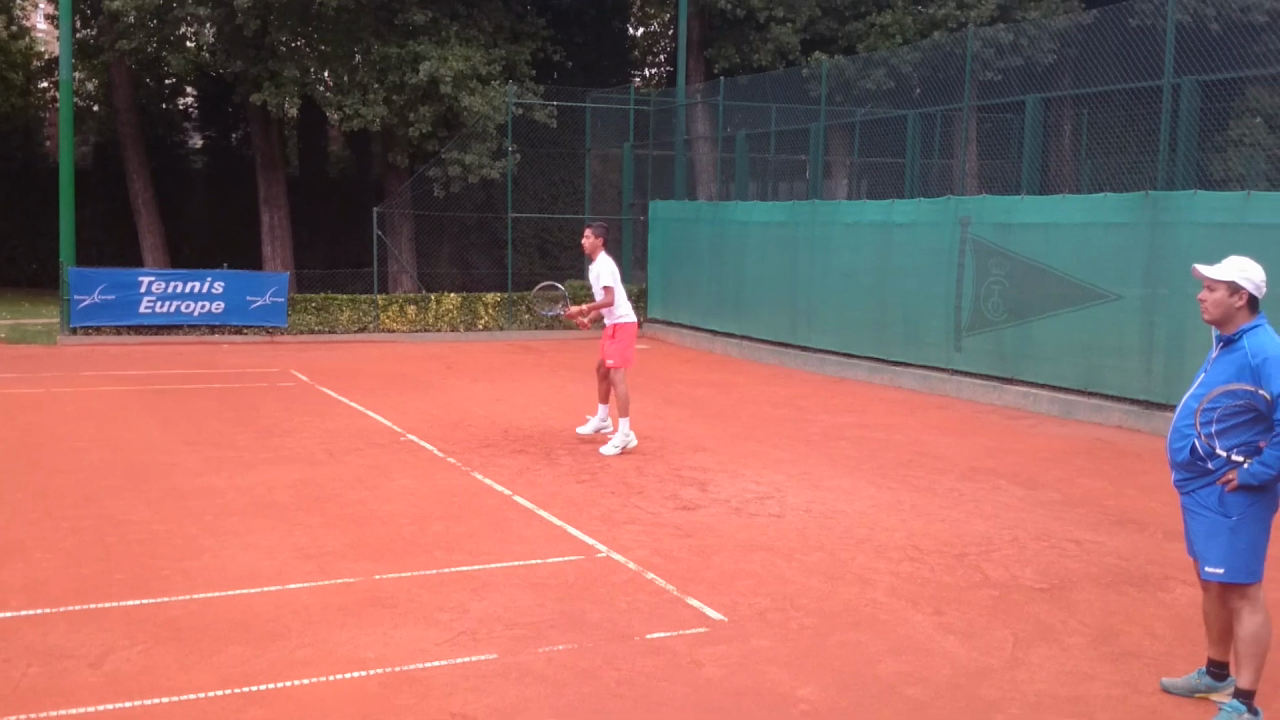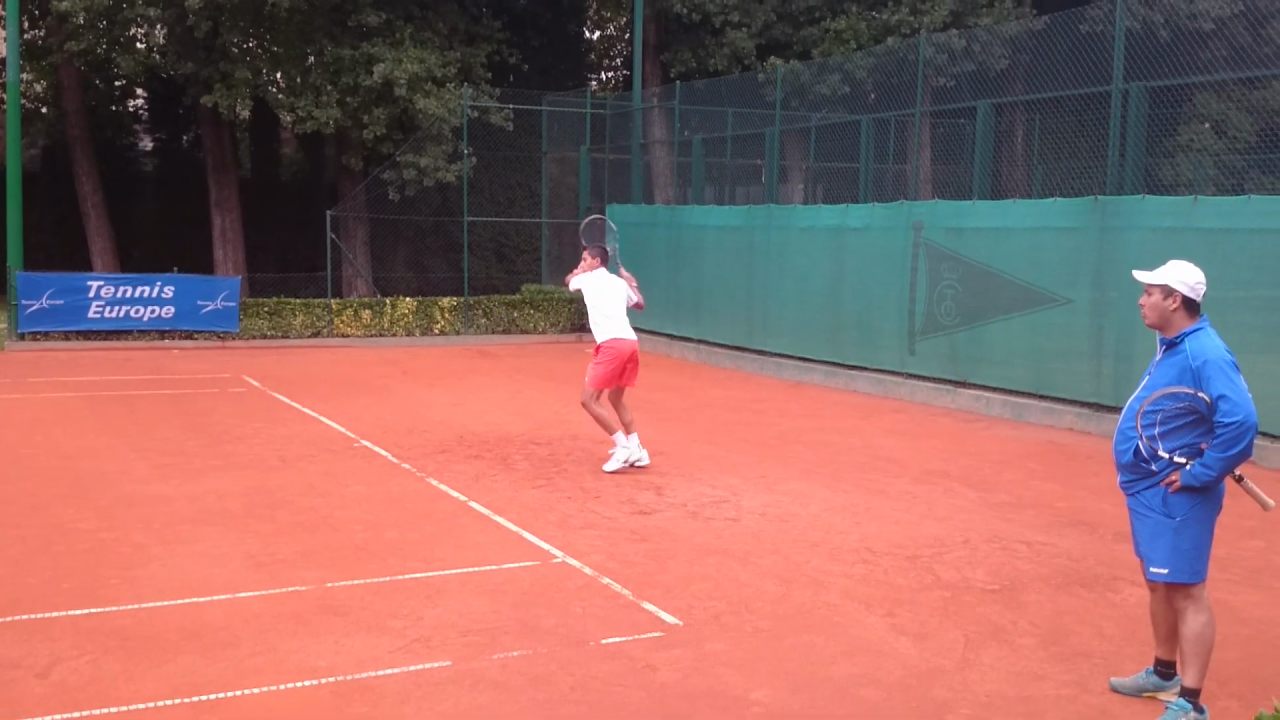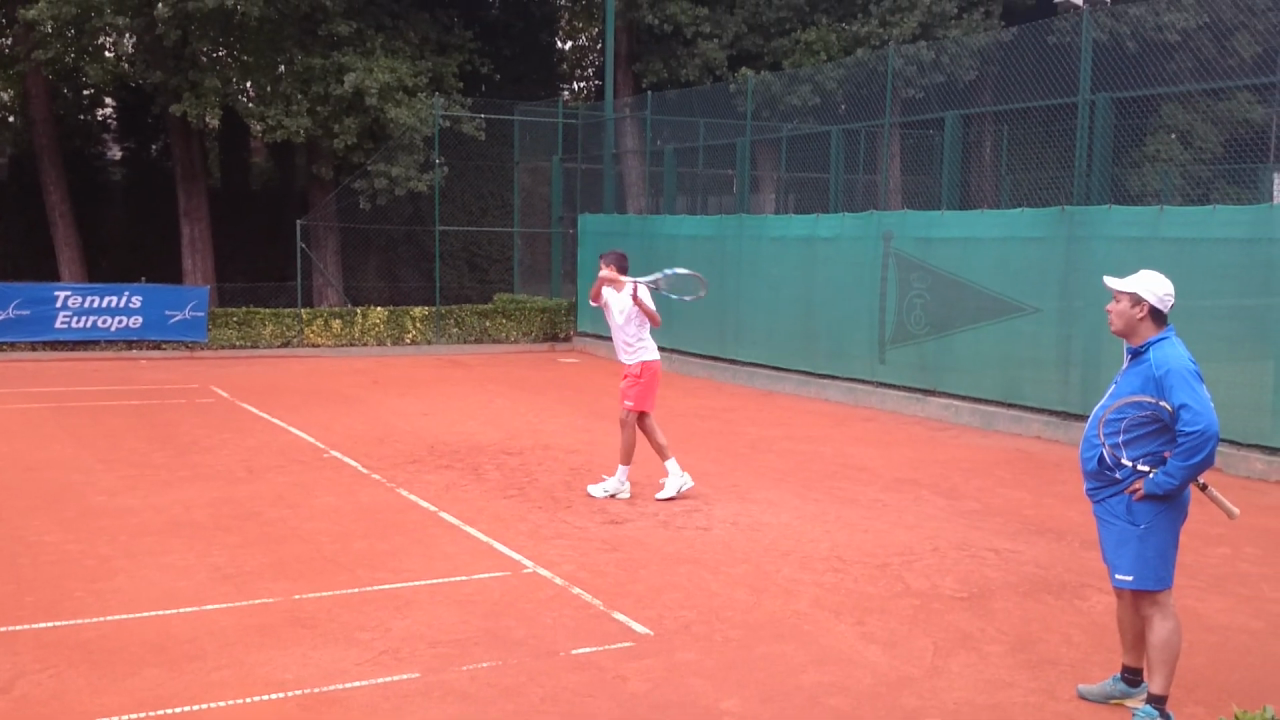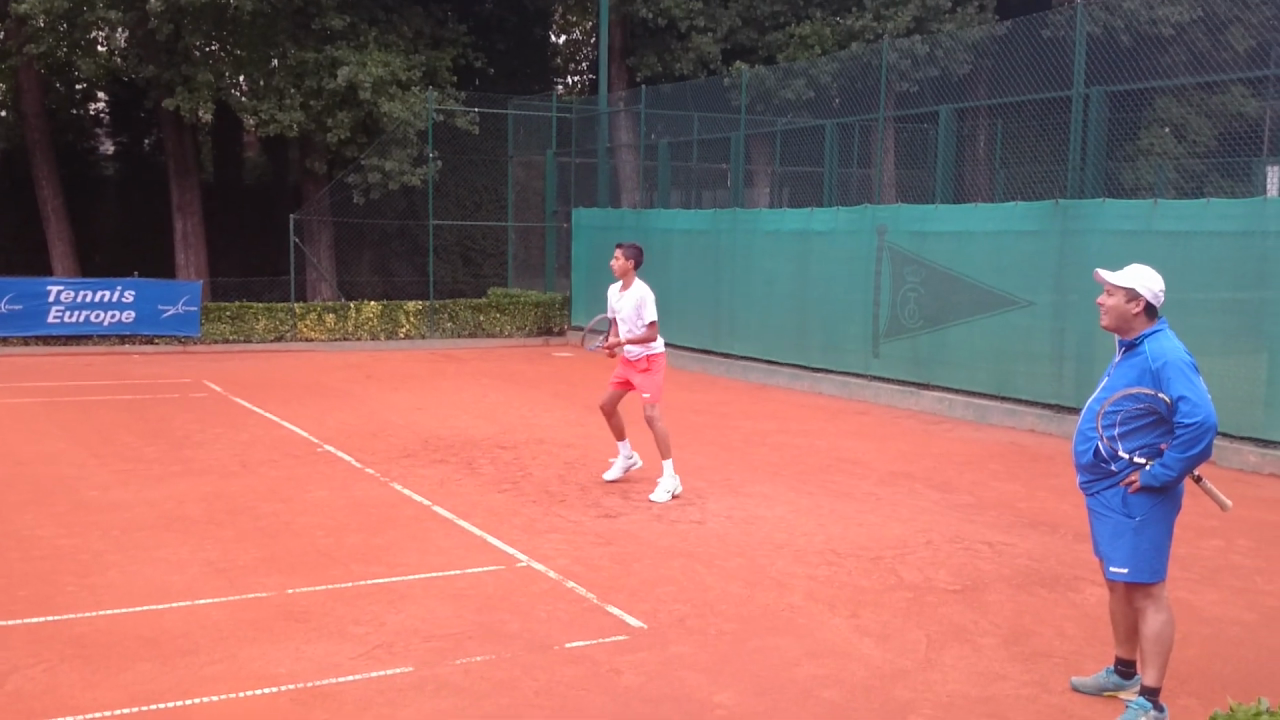
dt=0.7s
person 1, frame 1
right shoulder: (1225, 345)
left hip: (1229, 497)
right hip: (1202, 489)
left knee: (1240, 593)
right knee: (1212, 586)
right ankle: (1216, 674)
person 1, frame 2
left shoulder: (1204, 354)
right shoulder: (1171, 348)
left elbow: (1240, 422)
left wrist: (1198, 474)
left hip: (1175, 497)
right hip: (1149, 490)
left knee: (1185, 593)
right knee: (1160, 586)
right ankle: (1164, 674)
person 1, frame 3
left shoulder: (1168, 362)
right shoulder: (1139, 357)
left elbow: (1202, 430)
left wrist: (1162, 483)
left hip: (1141, 505)
right hip: (1115, 497)
left knee: (1152, 600)
right knee: (1127, 594)
right ankle: (1131, 681)
person 1, frame 4
left shoulder: (1164, 355)
right shoulder: (1129, 350)
left elbow: (1200, 422)
left wrist: (1158, 475)
left hip: (1134, 497)
right hip: (1108, 490)
left knee: (1145, 593)
right knee: (1119, 586)
right ankle: (1124, 673)
person 2, frame 1
left shoulder: (603, 265)
right shoulder: (595, 266)
left elbow: (609, 300)
left wrist: (581, 309)
right wrist: (589, 318)
left hip: (622, 324)
right hip: (614, 325)
left knee: (617, 377)
right knee: (602, 371)
left ankle: (624, 434)
right ankle: (602, 419)
person 2, frame 2
left shoulder: (587, 279)
right shoulder: (620, 282)
left elbow: (568, 280)
right elbow: (640, 305)
right wrist: (633, 284)
left hip: (611, 344)
right hip: (630, 343)
left knee: (588, 399)
right knee: (616, 398)
left ankle: (623, 446)
right ankle: (635, 449)
person 2, frame 3
left shoulder: (639, 289)
right shoulder: (605, 293)
left elbow: (654, 321)
right elbow: (593, 297)
left wrist: (635, 296)
right wrist: (602, 280)
left hip: (645, 363)
right hip: (631, 365)
left knee: (626, 419)
right knee: (645, 422)
left ankle: (619, 482)
right ankle: (677, 476)
person 2, frame 4
left shoulder: (643, 293)
right shoulder: (613, 291)
left elbow: (652, 334)
left wrist: (621, 341)
right wrist: (610, 342)
left hip: (650, 358)
right hip: (628, 358)
left knee: (652, 416)
right knee: (606, 405)
left ankle: (670, 478)
right ankle: (627, 457)
